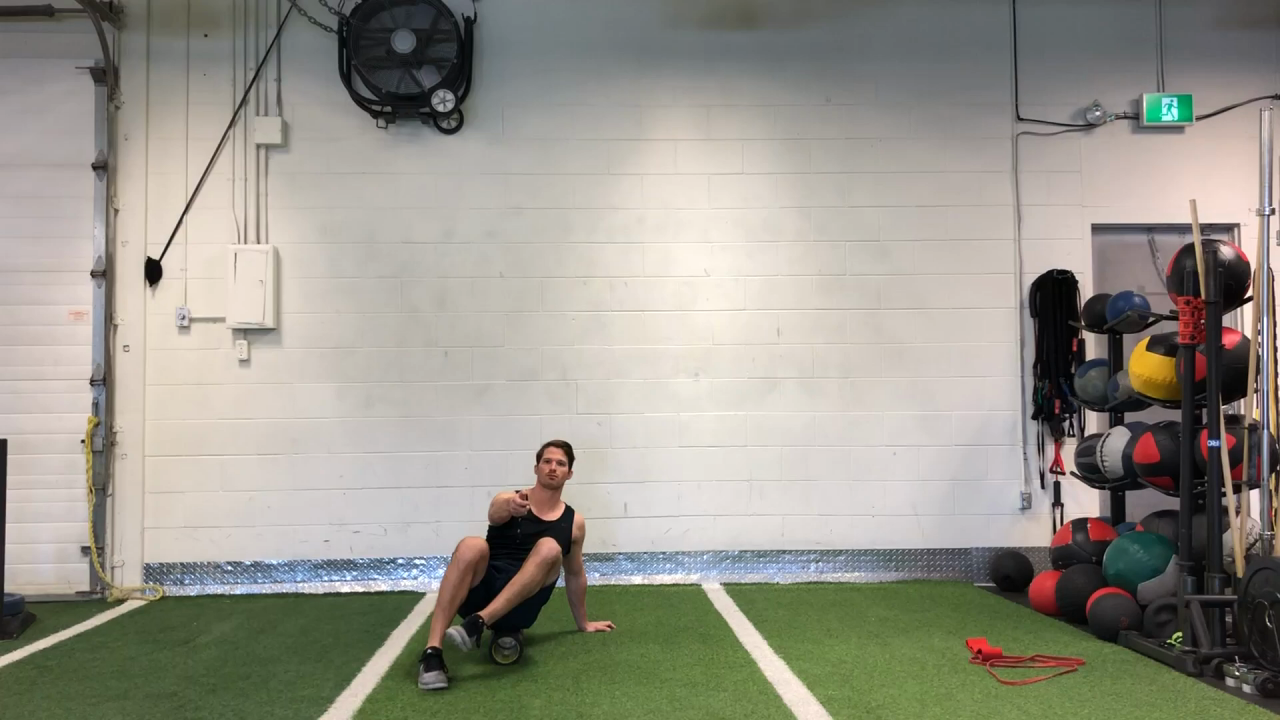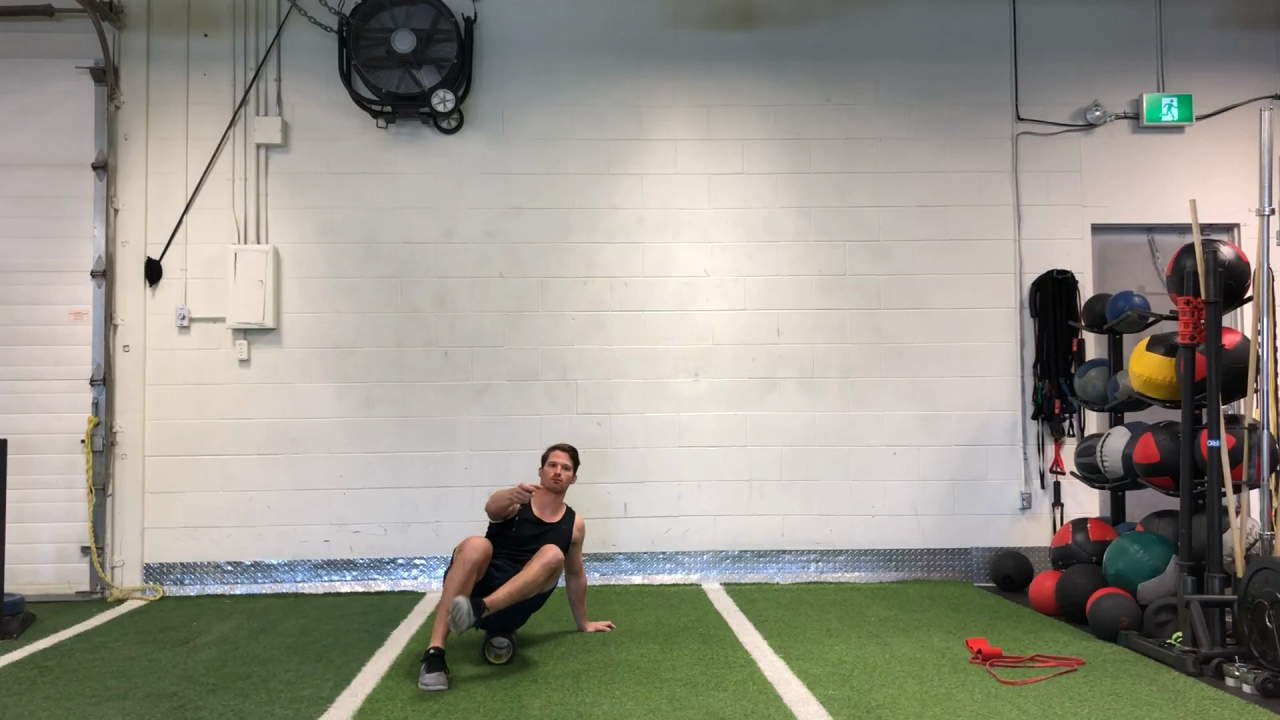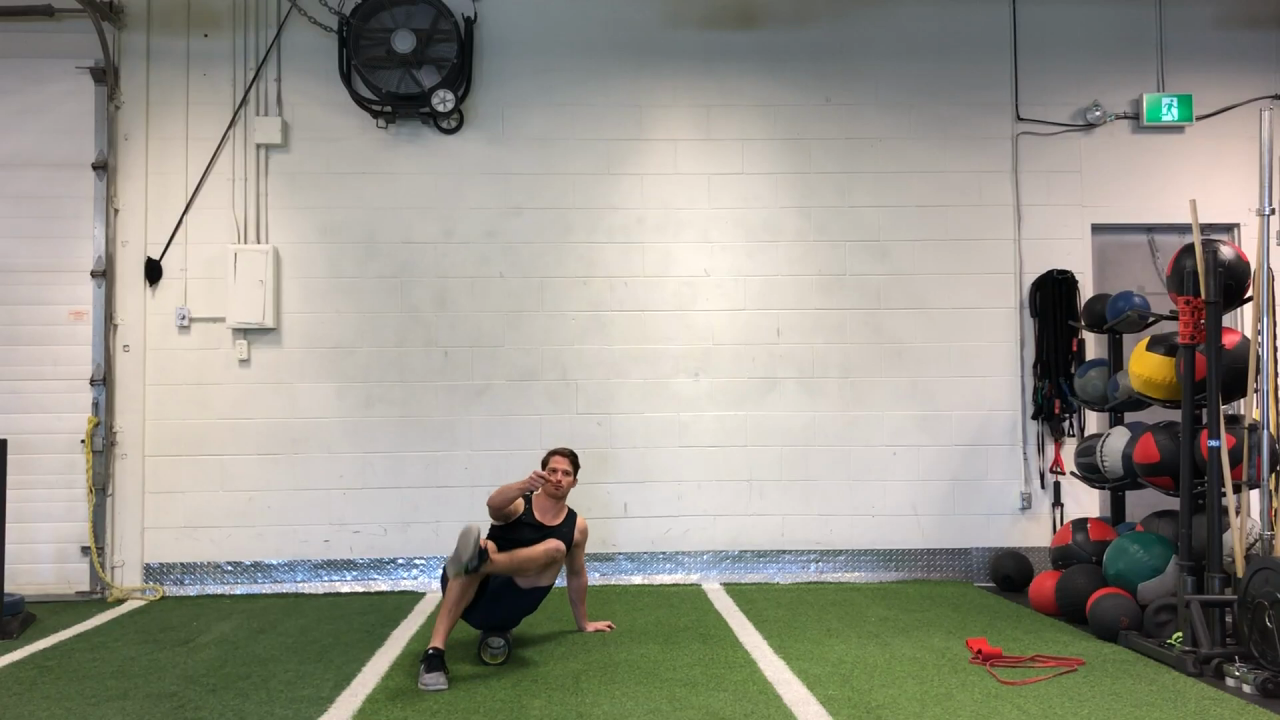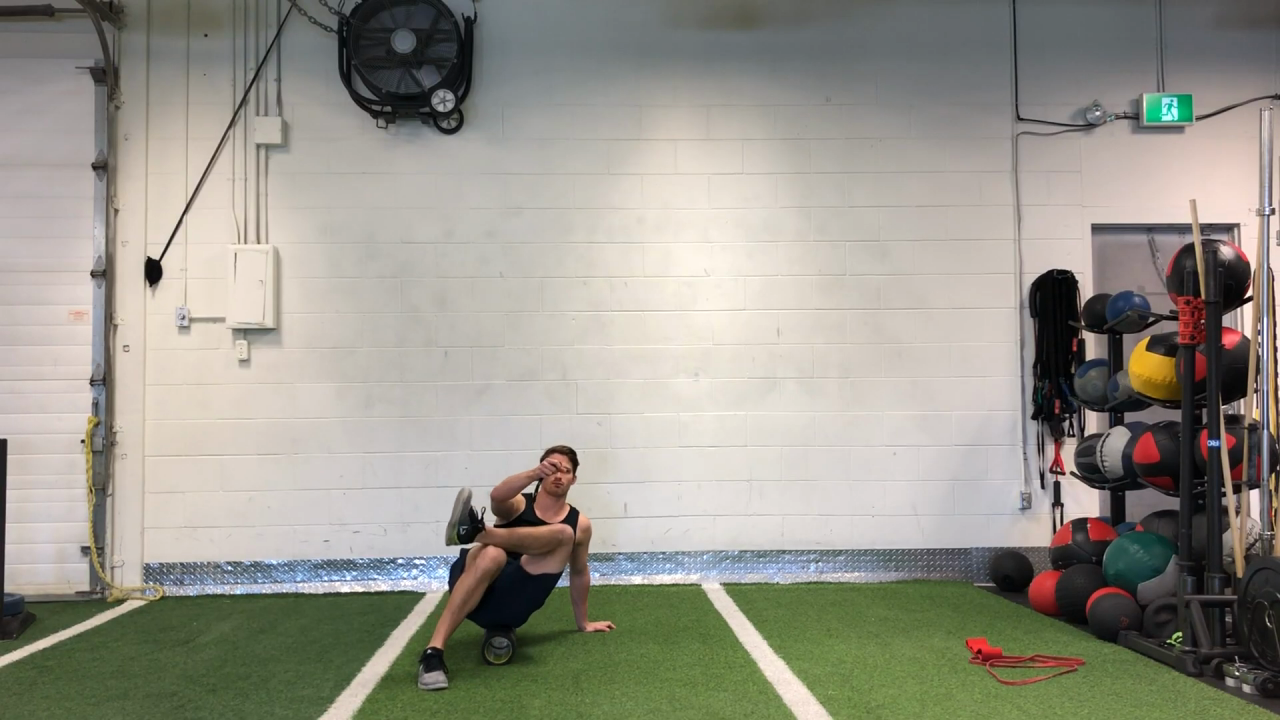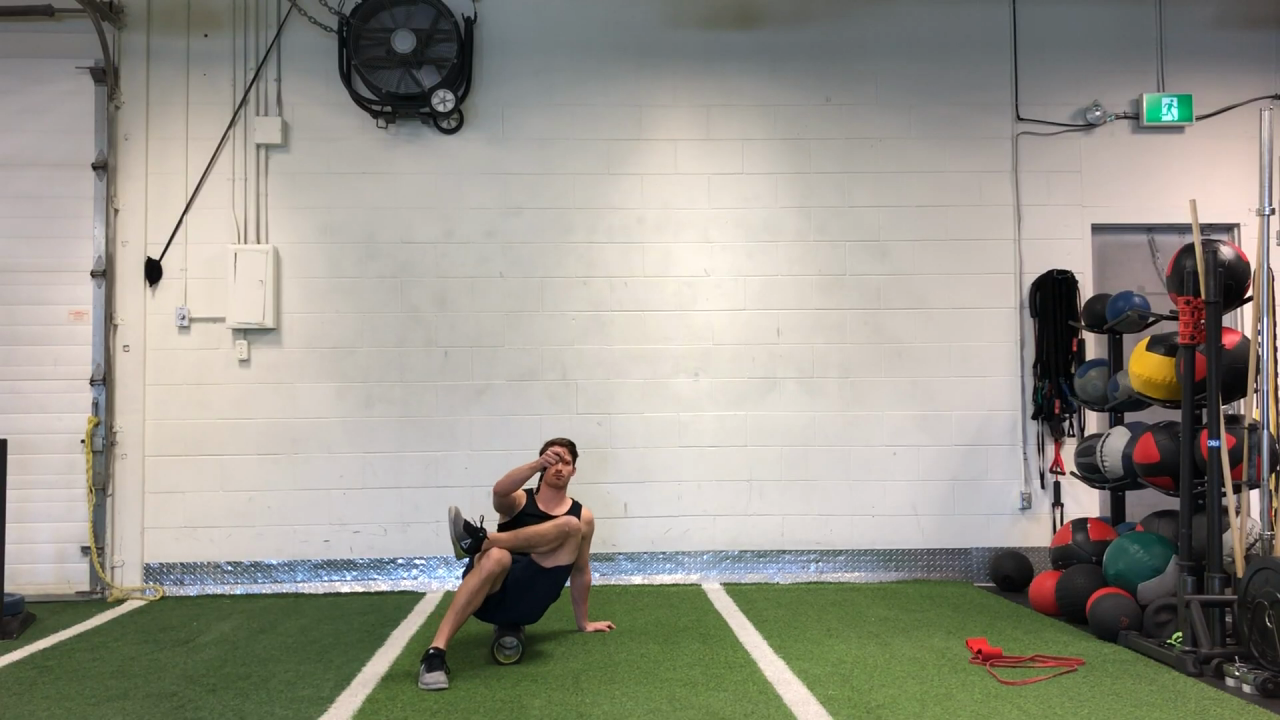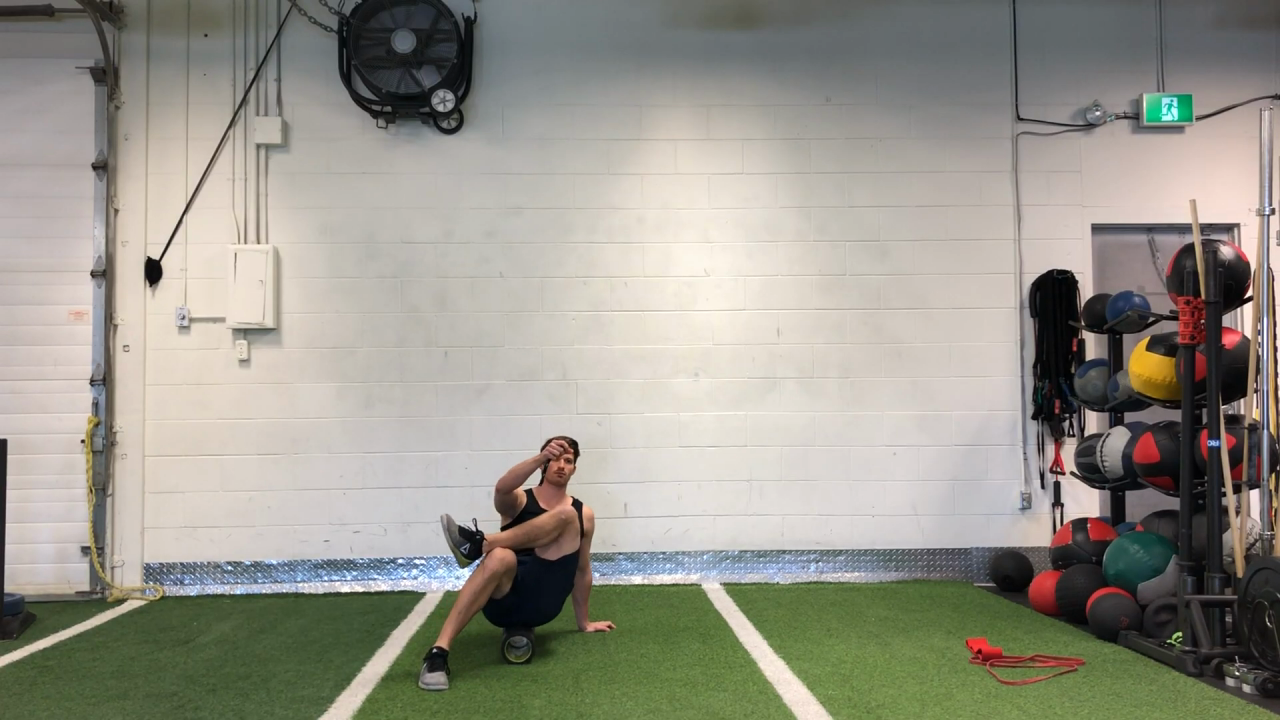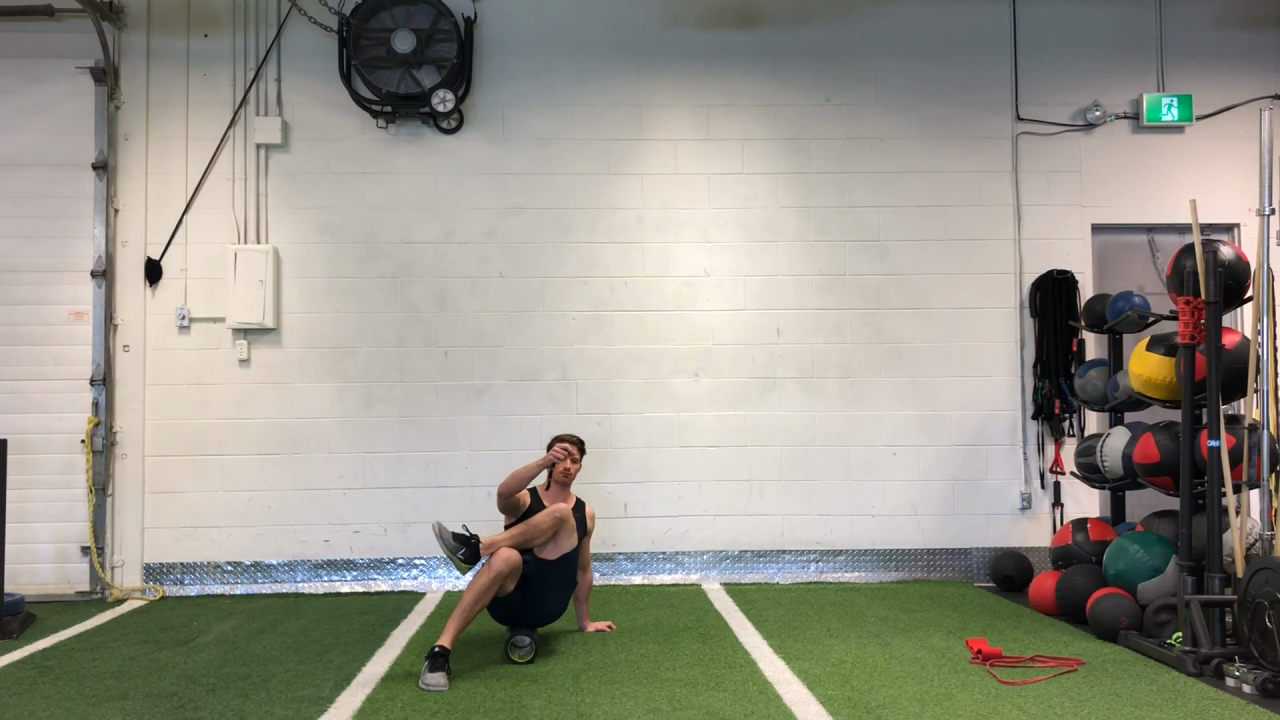
dt=0.2s
person 1, frame 1
left shoulder: (574, 523)
right shoulder: (509, 500)
left elbow: (575, 575)
right elbow: (495, 515)
left wrist: (583, 622)
right wrist: (510, 507)
left hip: (518, 607)
right hip: (481, 590)
left knee: (549, 548)
right knee: (471, 546)
left ankle: (478, 622)
right ankle: (433, 651)
person 1, frame 2
left shoulder: (574, 525)
right shoulder: (514, 504)
left elbow: (575, 575)
right elbow: (491, 509)
left wrist: (583, 622)
right wrist: (515, 495)
left hip: (510, 607)
right hip: (480, 580)
left knee: (553, 556)
right knee: (476, 545)
left ankle: (480, 608)
right ankle: (435, 653)
person 1, frame 3
left shoulder: (576, 527)
right shoulder: (516, 506)
left elbow: (576, 575)
right elbow: (494, 503)
left wrist: (583, 622)
right wrist: (526, 485)
left hip: (505, 609)
right hip: (472, 591)
left knee: (556, 548)
right knee: (486, 549)
left ankle: (480, 560)
right ankle: (434, 652)
person 1, frame 4
left shoulder: (580, 524)
right shoulder: (517, 505)
left elbow: (579, 574)
right elbow: (497, 496)
left wrist: (583, 622)
right wrist: (534, 474)
left hip: (513, 605)
right hip: (481, 593)
left knee: (563, 533)
right knee: (492, 555)
right ankle: (433, 652)
person 1, frame 5
left shoulder: (582, 518)
right shoulder: (518, 501)
left elbow: (581, 571)
right elbow: (499, 491)
left wrist: (583, 622)
right wrist: (538, 464)
left hip: (528, 602)
right hip: (493, 595)
left knee: (570, 525)
right knee: (496, 557)
right ankle: (435, 652)
person 1, frame 6
left shoulder: (583, 515)
right shoulder: (519, 501)
left elbow: (582, 570)
right elbow: (502, 488)
left wrist: (584, 622)
right wrist: (541, 457)
left hip: (543, 602)
right hip: (503, 599)
left knee: (565, 516)
right knee: (501, 557)
right ankle: (439, 652)
person 1, frame 7
left shoulder: (584, 514)
right shoulder: (524, 499)
left elbow: (583, 569)
right elbow: (503, 492)
left wrist: (584, 622)
right wrist: (545, 461)
left hip: (545, 606)
right hip: (506, 598)
left knee: (561, 513)
right knee: (506, 556)
right ankle: (441, 651)
